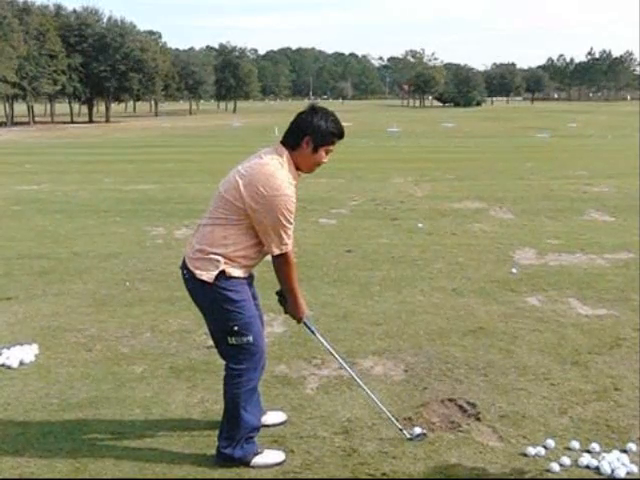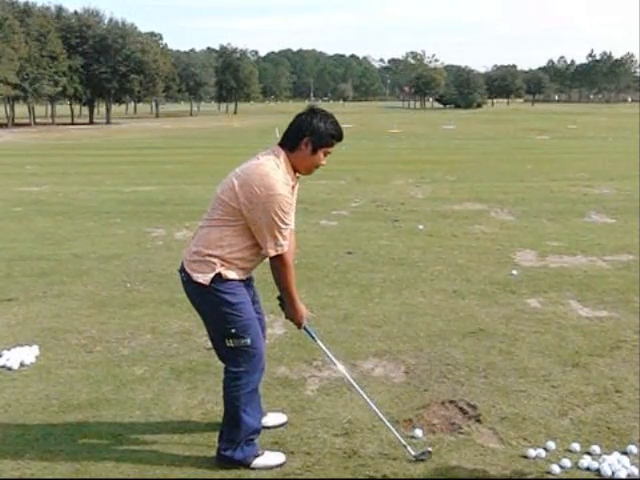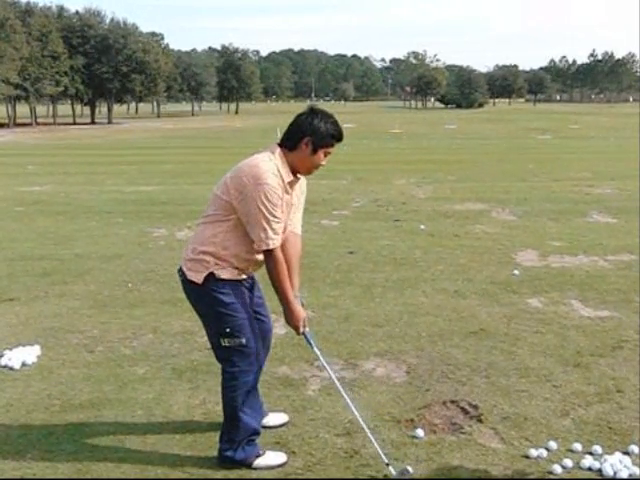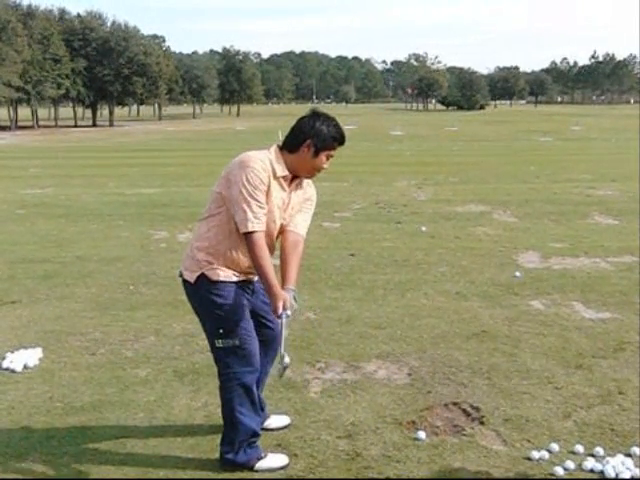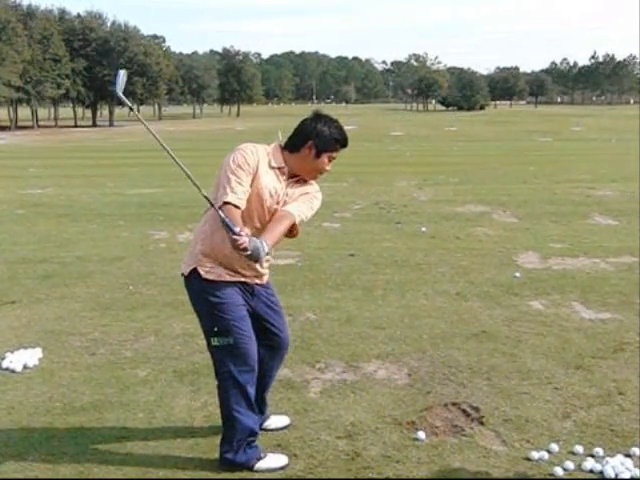
dt=1s
person 1, frame 1
left shoulder: (273, 161)
right shoulder: (276, 183)
left elbow: (281, 246)
right elbow: (282, 253)
left wrist: (287, 292)
right wrist: (295, 300)
left hip: (227, 266)
right hip: (214, 273)
left knee: (251, 340)
right knee: (248, 354)
left ankle: (249, 411)
right ankle: (237, 446)
person 1, frame 2
left shoulder: (281, 168)
right shoulder: (271, 183)
left elbow: (287, 237)
right elbow: (278, 254)
left wrist: (289, 297)
right wrist: (293, 303)
left hip: (231, 270)
right hip: (213, 275)
left knee: (253, 341)
right knee: (247, 357)
left ankle: (249, 413)
right ankle: (237, 448)
person 1, frame 3
left shoulder: (297, 180)
right shoulder: (263, 177)
left elbow: (291, 237)
right elbow: (271, 250)
left wrist: (295, 296)
right wrist: (290, 305)
left hip: (238, 270)
right hip: (211, 274)
left knee: (260, 336)
right knee: (243, 356)
left ankle: (249, 410)
right ankle: (239, 448)
person 1, frame 4
left shoulder: (305, 192)
right shoulder: (253, 167)
left elbow: (293, 239)
right elbow: (252, 235)
left wrist: (289, 289)
right wrist: (274, 290)
left hip: (246, 275)
right hip: (211, 274)
left knee: (268, 339)
right knee: (242, 358)
left ankle: (251, 412)
right ankle: (240, 450)
person 1, frame 5
left shoulder: (309, 193)
right shoulder: (249, 156)
left elbow: (285, 219)
right elbow: (227, 207)
left wrist: (260, 244)
right wrist: (240, 233)
left hip: (253, 276)
right hip: (212, 272)
left knee: (275, 341)
right knee: (239, 358)
left ankle: (253, 413)
right ankle: (240, 450)
